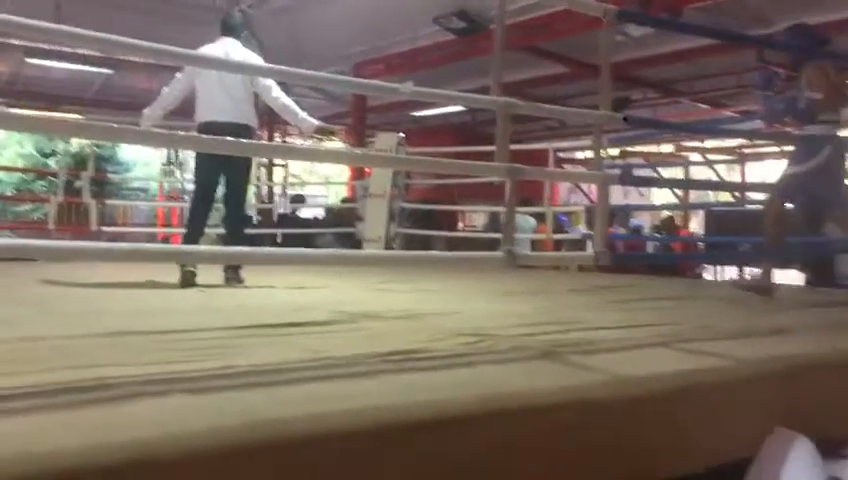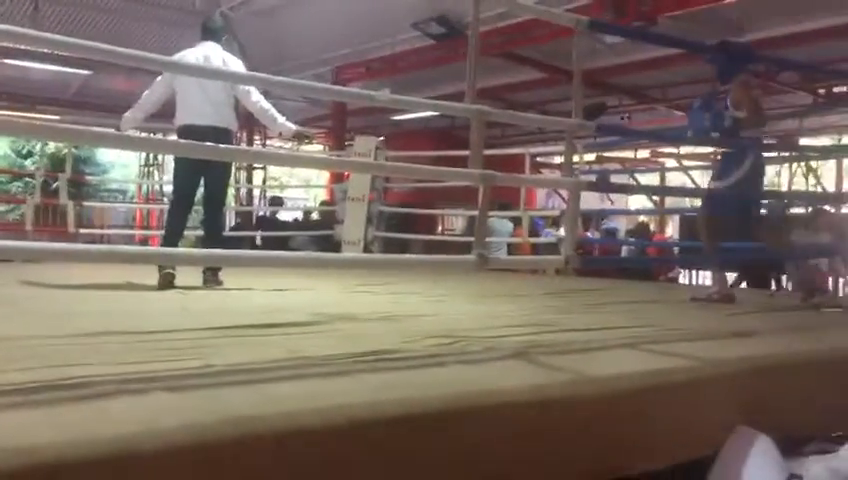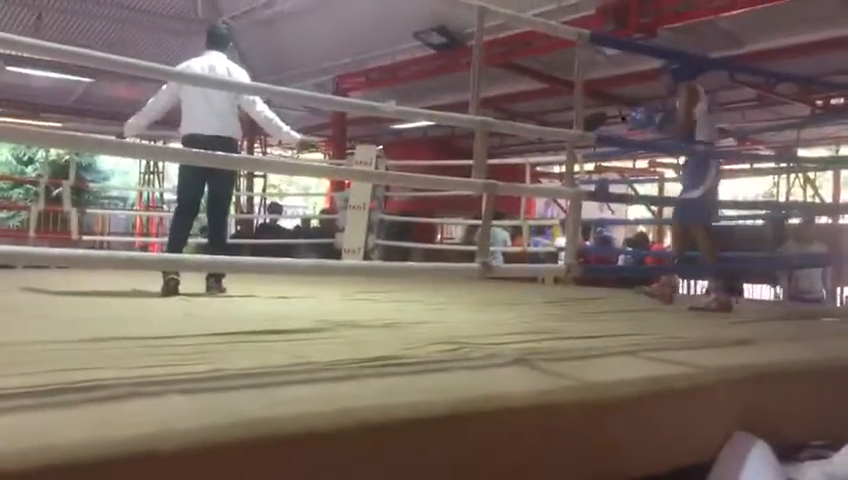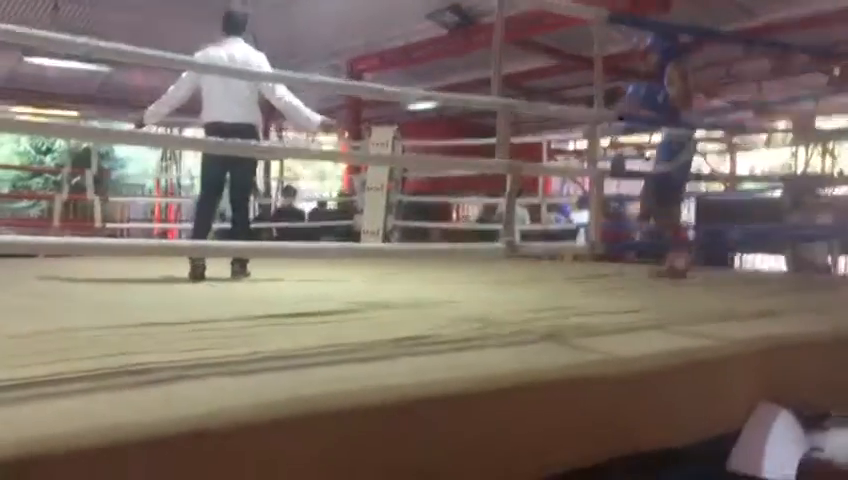
dt=0.3s
person 1, frame 1
left shoulder: (201, 55)
right shoulder: (250, 58)
left elbow: (172, 92)
right elbow: (275, 96)
left wrist: (146, 120)
right wrist: (310, 124)
left hip: (208, 132)
right hip: (240, 133)
left knee: (201, 198)
right knee: (235, 201)
left ankle: (188, 264)
right ankle: (232, 268)
person 1, frame 2
left shoulder: (181, 59)
right shoulder: (230, 62)
left elbow: (153, 96)
right elbow: (254, 100)
left wrist: (125, 123)
right wrist: (287, 128)
left hip: (189, 135)
right hip: (219, 136)
left knee: (180, 201)
right knee: (214, 204)
left ankle: (167, 266)
right ankle: (211, 270)
person 1, frame 3
left shoulder: (186, 68)
right shoulder: (235, 72)
left elbow: (158, 103)
right elbow: (259, 110)
left wrist: (129, 129)
right wrist: (292, 137)
left hip: (194, 144)
right hip: (225, 146)
left knee: (185, 208)
right knee: (218, 212)
left ankle: (171, 273)
right ankle: (214, 278)
person 1, frame 4
left shoulder: (205, 56)
right shoulder: (255, 58)
left elbow: (178, 91)
right elbow: (279, 95)
left wrist: (148, 117)
right wrist: (314, 120)
left hip: (215, 131)
right hip: (245, 132)
left knee: (208, 196)
right knee: (241, 198)
left ankle: (197, 258)
right ankle: (239, 262)
person 2, frame 1
left shoulder: (814, 70)
right shoulder: (821, 72)
left wrist: (800, 108)
left hip: (817, 146)
right hip: (826, 147)
left knee: (774, 205)
left ankle: (765, 278)
person 2, frame 2
left shoulder: (739, 86)
right shoulder: (735, 92)
left elbow: (759, 119)
left wrist: (725, 124)
right wrist: (716, 117)
left hip: (741, 158)
right hip: (746, 159)
left knee: (706, 219)
right knee: (748, 228)
left ankle: (721, 287)
person 2, frame 3
left shoulder: (687, 89)
right shoulder: (696, 93)
left elbow: (683, 129)
left hip: (700, 163)
right hip: (701, 162)
left knee: (699, 228)
right knee: (680, 224)
left ankle: (721, 294)
right ankle: (667, 284)
person 2, frame 4
left shoulder: (674, 70)
right shoulder: (668, 75)
left elbow: (685, 102)
right elbow: (665, 110)
left wrist: (653, 100)
right wrist: (642, 102)
left hip: (677, 143)
right hip: (672, 143)
left knee: (650, 200)
right knee: (667, 205)
left ankle: (682, 253)
right ankle: (675, 260)
